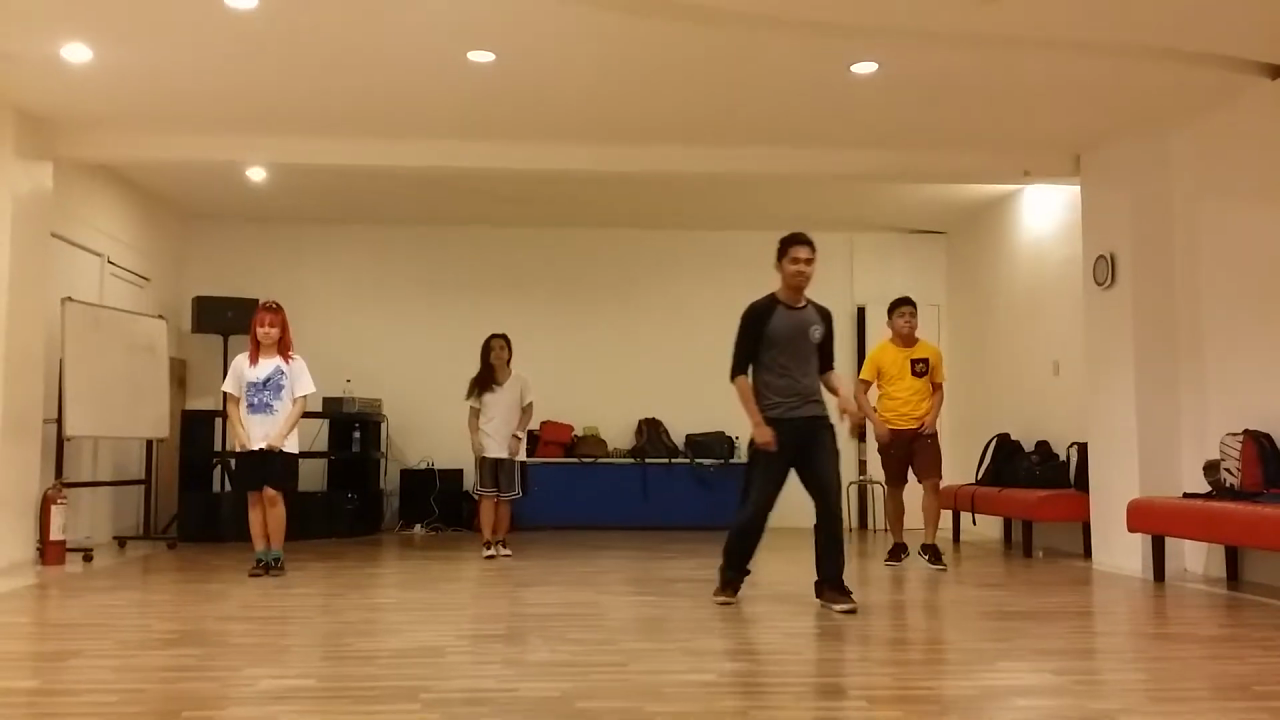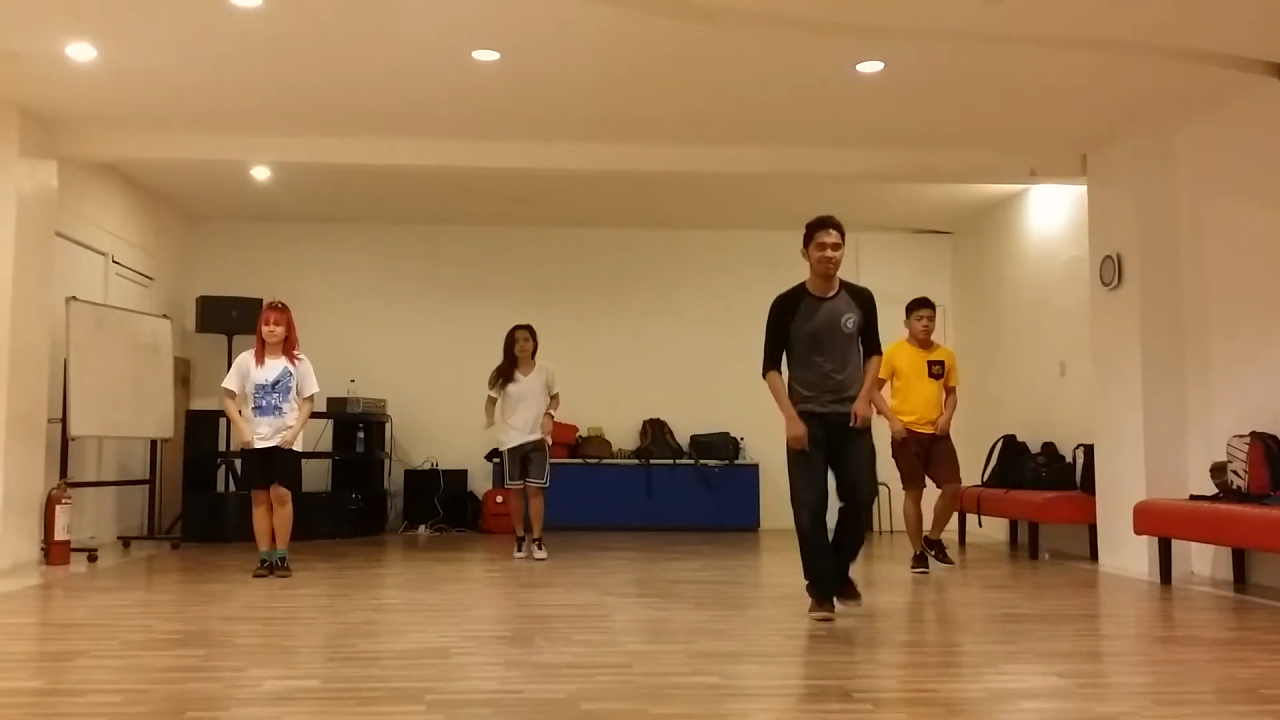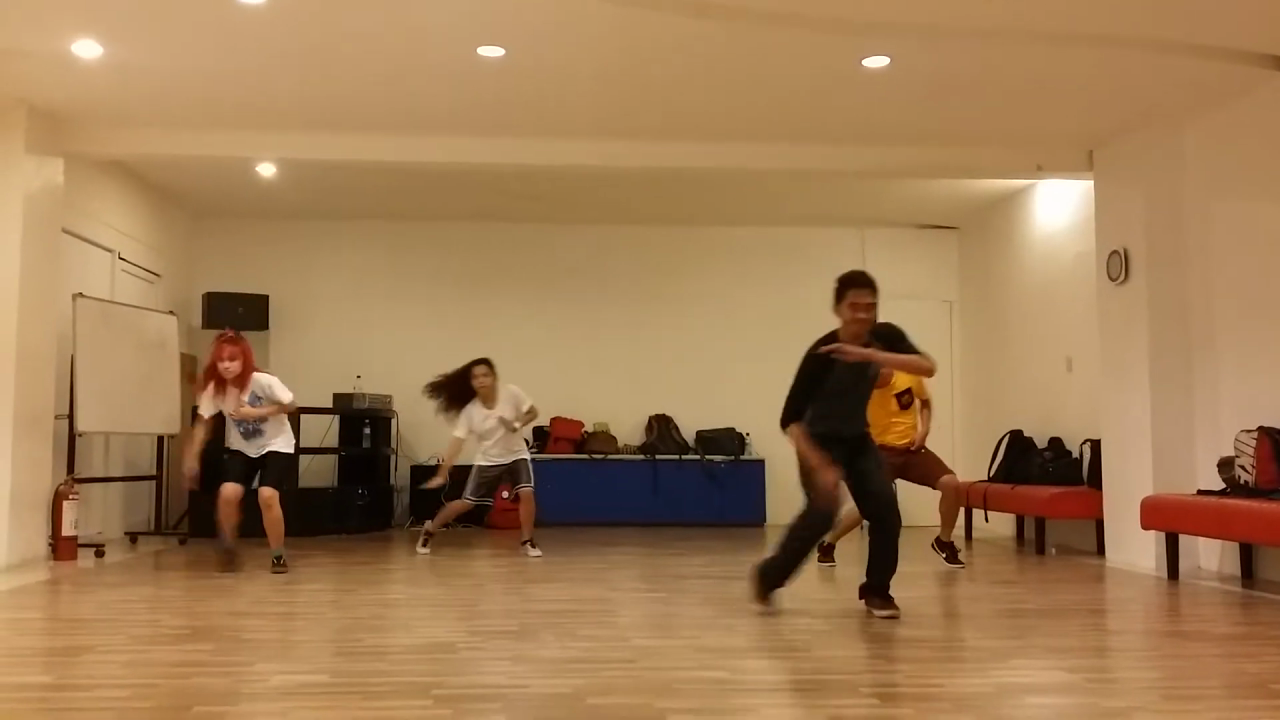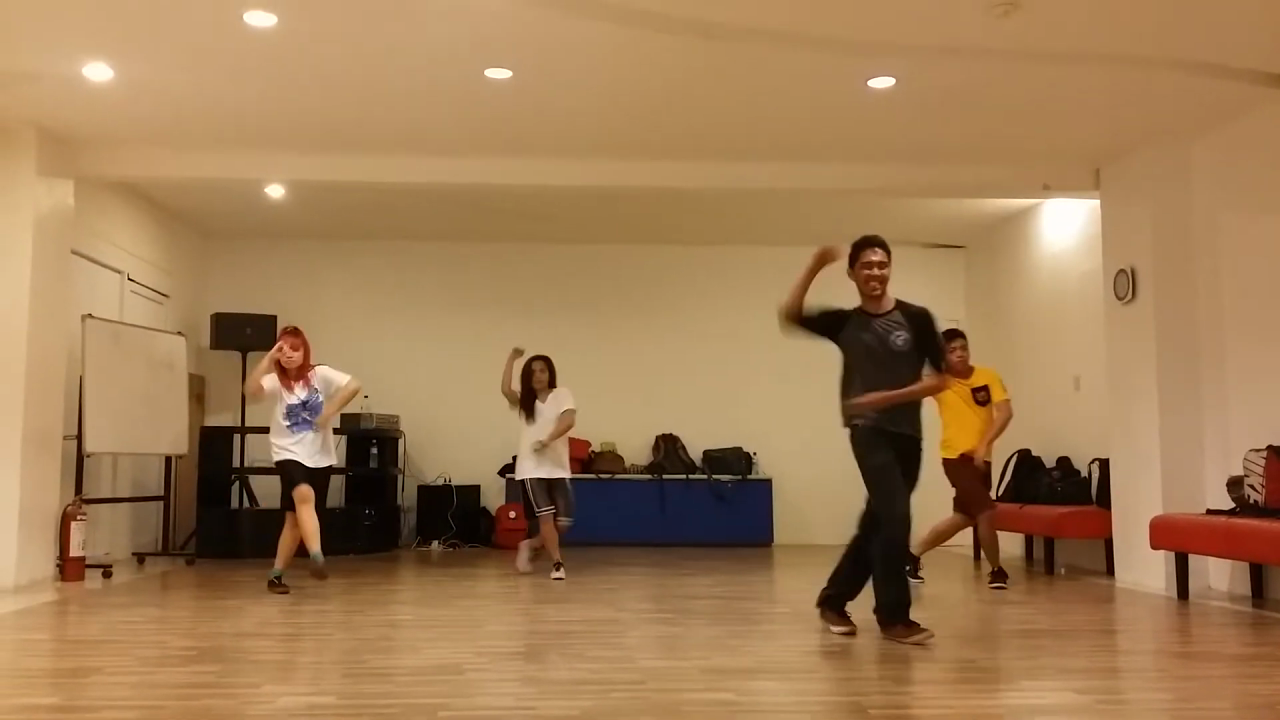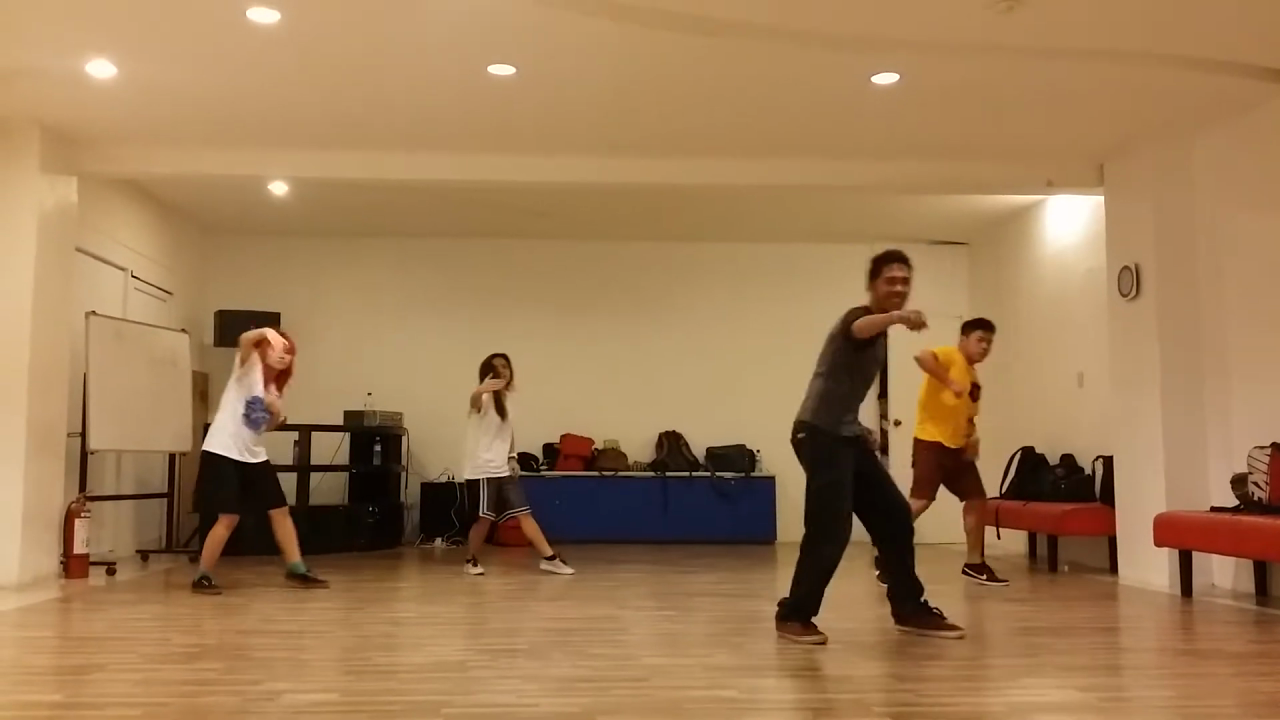
dt=1s
person 1, frame 1
left shoulder: (822, 316)
right shoulder: (760, 312)
right elbow: (739, 372)
left wrist: (842, 395)
right wrist: (757, 422)
left hip: (816, 421)
right hip: (774, 423)
left knee: (830, 501)
right knee: (756, 503)
left ankle: (830, 584)
right ankle: (730, 577)
person 1, frame 2
left shoulder: (861, 299)
right shoulder: (788, 304)
left elbow: (873, 352)
right elbow: (771, 367)
left wrist: (866, 396)
right wrist: (789, 416)
left hip: (851, 417)
right hip: (808, 419)
left knee: (861, 498)
right knee: (810, 507)
left ankle: (838, 572)
right ankle: (821, 590)
person 1, frame 3
left shoulder: (884, 336)
right shoulder: (820, 355)
left elbow: (927, 368)
right elbow: (792, 420)
left wrist: (868, 354)
right wrist: (819, 467)
left hip: (856, 438)
right hip: (818, 439)
left knee: (886, 515)
right knee: (821, 511)
left ankle: (876, 590)
right ankle: (770, 576)
person 1, frame 4
left shoulder: (914, 318)
right shoulder: (841, 321)
left elbow: (938, 378)
right elbow: (790, 316)
left wrist: (889, 397)
right wrist: (816, 266)
left hip: (906, 435)
right hip: (868, 431)
left knee: (879, 524)
right knee: (891, 515)
left ankle: (834, 598)
right ankle: (894, 615)
person 1, frame 5
left shoulder: (877, 331)
right shoulder: (862, 318)
right elbow: (860, 329)
right wrist: (896, 318)
left hip: (846, 436)
right hip: (820, 434)
left knee: (895, 517)
right knee: (832, 528)
left ankle: (909, 607)
right ankle: (794, 614)
person 2, frame 1
left shoulder: (293, 362)
right shoulder: (242, 362)
left elbow: (300, 402)
right elbow: (232, 402)
left wrist: (281, 434)
right wrist: (239, 433)
left hip: (280, 443)
right hip: (249, 443)
left knee: (272, 495)
right knee: (255, 497)
left ankle: (276, 555)
right ankle: (260, 557)
person 2, frame 2
left shoulder: (299, 363)
right shoulder: (246, 360)
left elbow: (307, 401)
right elbow: (228, 398)
left wrist: (295, 431)
right wrist: (242, 428)
left hip: (285, 441)
right hip: (255, 441)
left knee: (281, 495)
right knee: (259, 498)
left ankle: (282, 556)
right ankle: (265, 558)
person 2, frame 3
left shoulder: (263, 381)
right shoulder: (214, 389)
left elbow: (290, 405)
right elbow: (203, 422)
left wrist: (255, 413)
right wrist: (191, 457)
left hip: (275, 446)
right hip: (239, 448)
left knee: (267, 496)
right knee: (228, 494)
left ankle: (278, 555)
right ankle: (227, 547)
person 2, frame 4
left shoulder: (320, 374)
right shoulder: (272, 382)
left elbow: (353, 386)
right elbow: (251, 392)
left wrist: (330, 412)
right wrist: (271, 362)
left hip: (320, 459)
right hip: (289, 456)
left knee: (295, 518)
right knee: (303, 495)
left ankle: (276, 575)
right ankle: (317, 558)
person 2, frame 5
left shoulder: (276, 385)
right shoulder: (248, 366)
right elbow: (245, 339)
left wrist: (276, 412)
right wrist: (268, 333)
left hip: (255, 456)
right hip: (223, 453)
left knee: (280, 512)
right knee: (229, 519)
left ankle: (297, 569)
right ankle: (202, 577)
person 3, frame 1
left shoulder: (931, 352)
right shoulder: (879, 354)
left elbow: (937, 389)
right elbow: (860, 392)
left wrist: (934, 415)
right wrist: (876, 422)
left hip: (923, 429)
right hip: (892, 430)
left knee: (931, 483)
right knee: (894, 488)
left ankle: (929, 544)
right ankle: (898, 544)
person 3, frame 2
left shoulder: (946, 355)
right shoulder: (894, 353)
left elbow: (950, 392)
right elbow: (874, 391)
left wrist: (948, 415)
right wrist: (891, 420)
left hip: (937, 433)
right hip: (907, 433)
left knee: (952, 488)
right knee: (914, 492)
left ankle: (933, 539)
right ankle: (918, 552)
person 3, frame 3
left shoulder: (909, 376)
left elbow: (925, 401)
left wrist: (924, 429)
left hip: (913, 447)
right hip: (882, 451)
left knee: (952, 484)
left ankle: (944, 542)
right ankle: (827, 544)
person 3, frame 4
left shoulder: (988, 377)
left elbow: (1006, 412)
left wrist: (986, 443)
left hip: (981, 459)
right hip: (957, 458)
left knee: (964, 516)
right knee: (985, 513)
left ankle: (913, 555)
right ankle: (996, 569)
person 3, frame 5
left shoulder: (973, 377)
right shoulder: (947, 357)
right elbow: (921, 357)
left wrist: (973, 437)
right wrist: (948, 384)
left hip: (957, 447)
right hip: (930, 443)
left knee: (977, 500)
right knee: (919, 503)
left ankle: (975, 564)
person 4, frame 1
left shoulder: (520, 381)
right shoulder: (480, 383)
left elbow: (527, 412)
right elbow: (473, 415)
left wrist: (517, 435)
right wrist: (474, 438)
left hip: (510, 448)
right hip: (486, 447)
left knee: (506, 497)
right knee: (487, 495)
left ankle: (501, 540)
right ankle: (487, 542)
person 4, frame 2
left shoulder: (545, 371)
right shoulder: (503, 374)
left elbow: (555, 398)
right elbow: (491, 400)
left wrist: (549, 414)
right wrist: (490, 418)
left hip: (537, 438)
right hip: (510, 440)
left knee: (535, 489)
right knee: (515, 491)
left ankle: (537, 540)
right ankle: (520, 538)
person 4, frame 3
left shoulder: (512, 393)
right shoulder: (469, 411)
left elbow: (533, 413)
right elbow: (457, 443)
left wrist: (516, 425)
right wrist: (442, 474)
left hip: (516, 454)
right hip: (487, 460)
left knee: (526, 494)
right knee: (466, 501)
left ankle: (528, 541)
right ankle: (429, 529)
person 4, frame 4
left shoulder: (560, 395)
right shoulder: (524, 399)
left elbow: (569, 422)
right elbow: (506, 390)
left wrist: (545, 441)
right wrist: (512, 358)
left hip: (558, 468)
right hip: (531, 469)
left knee: (562, 521)
right knee: (545, 516)
left ankle: (529, 545)
right ankle: (557, 563)
person 4, frame 5
left shoulder: (507, 399)
right shoulder: (483, 398)
right elbow: (475, 403)
left wrist: (511, 457)
right wrist: (483, 389)
left hip: (504, 469)
right hip: (482, 469)
left knee: (524, 513)
right knee: (485, 517)
left ankle: (549, 558)
right ankle: (471, 560)
